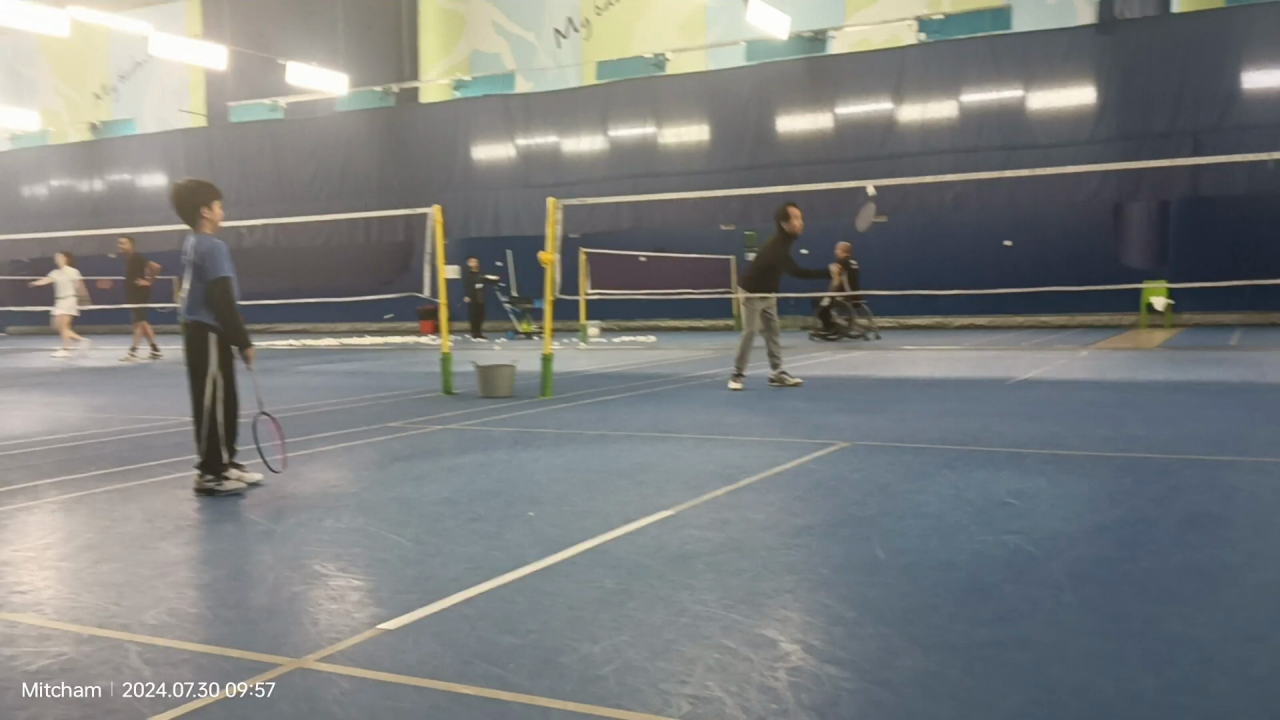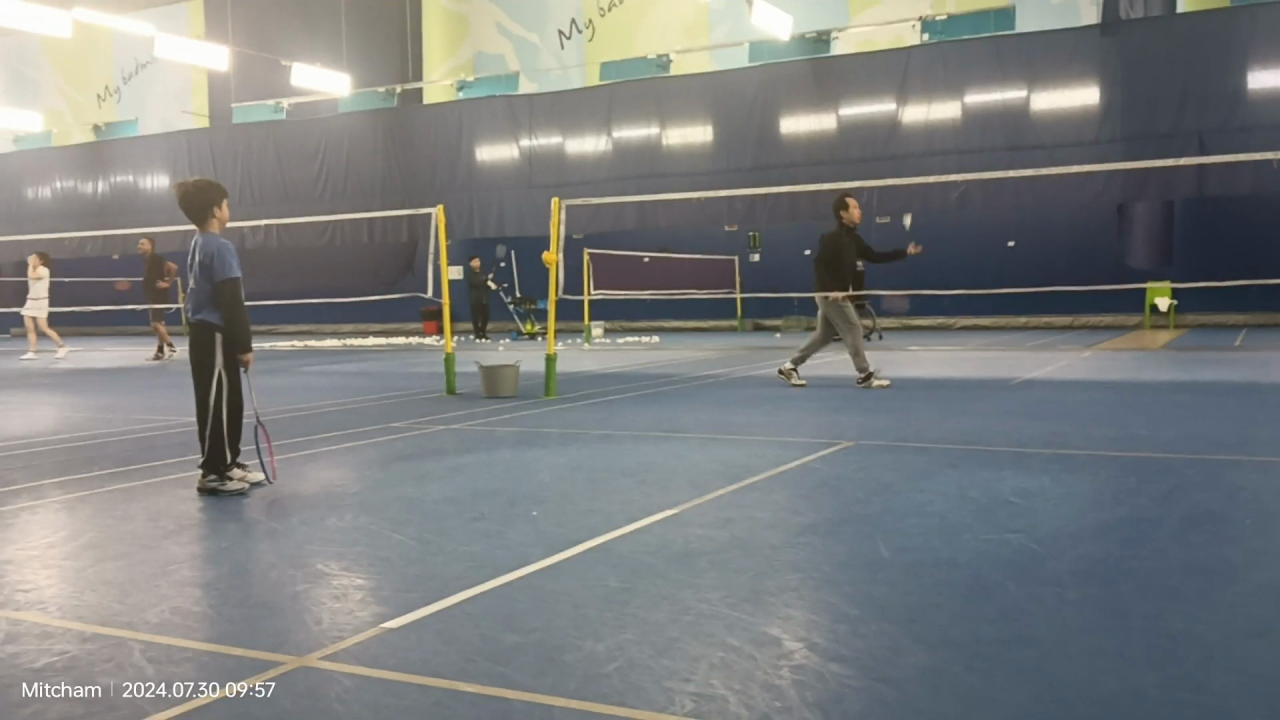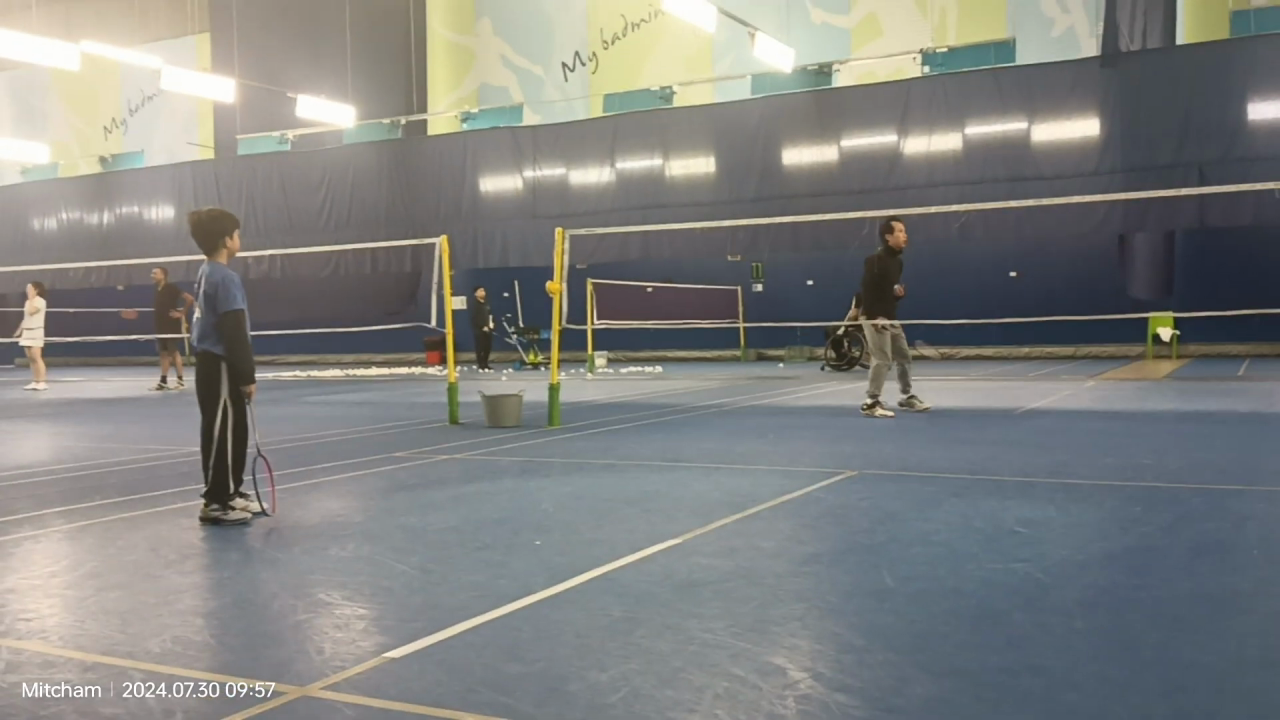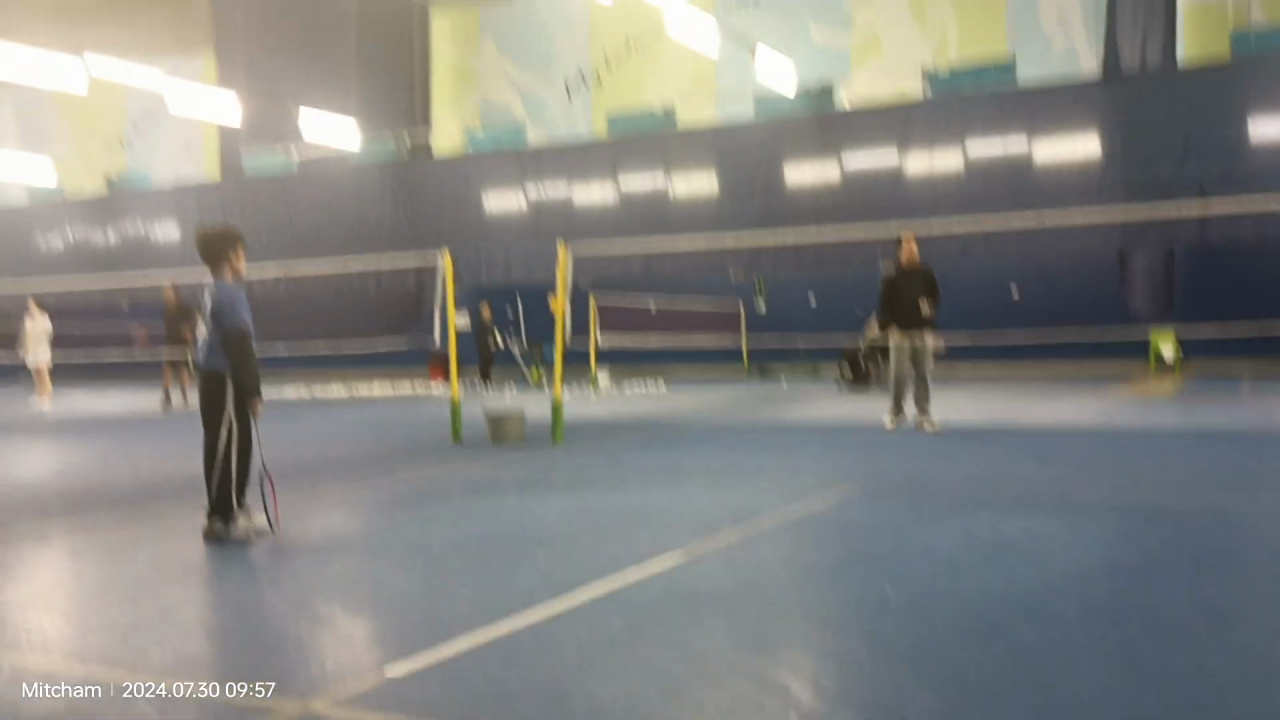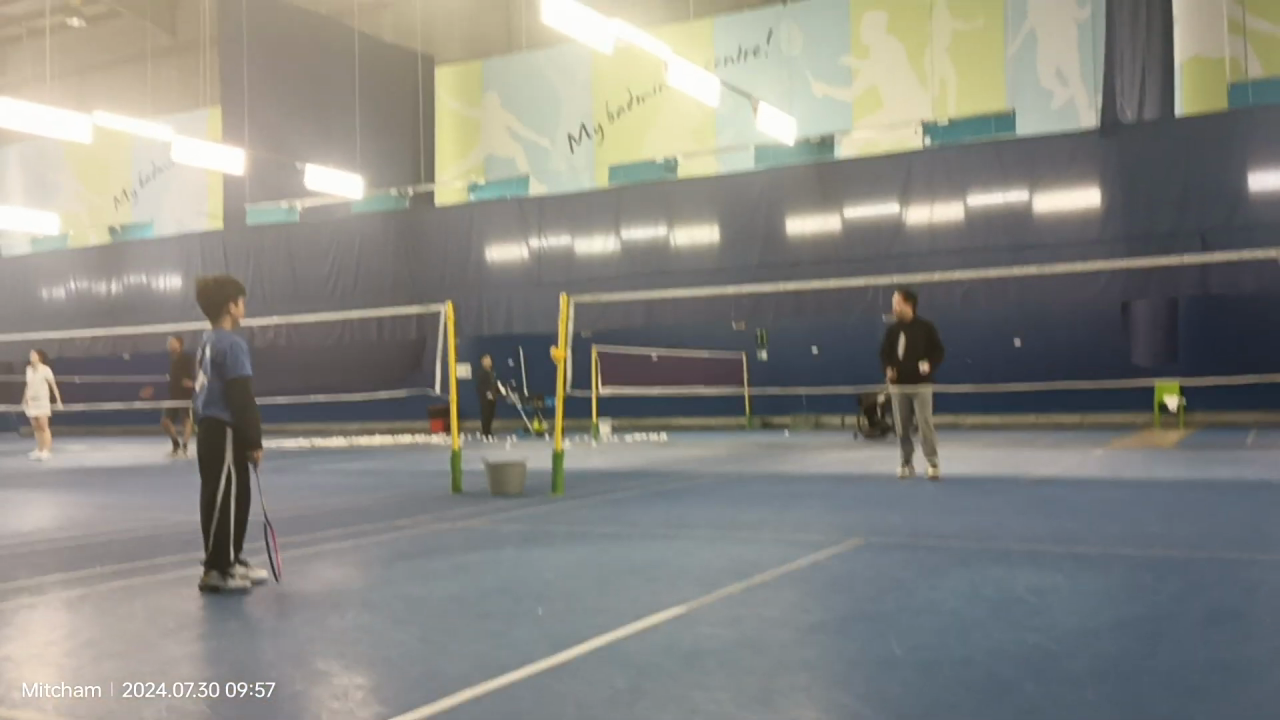
dt=0.4s
person 1, frame 1
left shoulder: (193, 245)
right shoulder: (213, 247)
right elbow: (224, 301)
left wrist: (237, 338)
right wrist: (243, 341)
left hip: (200, 332)
right hip: (209, 335)
left knee: (223, 401)
right knee: (213, 402)
left ankle: (224, 463)
right ankle: (210, 473)
person 1, frame 2
left shoulder: (199, 244)
right shoulder: (220, 247)
right elbow: (231, 301)
left wrist: (238, 341)
right wrist: (244, 344)
left hip: (204, 332)
right hip: (214, 335)
left knee: (227, 400)
right knee: (217, 402)
left ankle: (228, 463)
right ankle: (213, 472)
person 1, frame 3
left shoulder: (207, 273)
right shoulder: (225, 278)
right elbow: (234, 332)
left wrist: (243, 372)
right wrist: (247, 376)
left hip: (211, 362)
right hip: (220, 366)
left knee: (232, 430)
right knee: (222, 431)
left ankle: (230, 493)
right ankle: (216, 502)
person 1, frame 4
left shoulder: (212, 291)
right shoulder: (231, 294)
right elbow: (241, 348)
left wrist: (248, 388)
right wrist: (253, 392)
left hip: (214, 379)
right hip: (225, 382)
left knee: (235, 445)
right knee: (227, 448)
left ankle: (231, 509)
right ankle: (220, 516)
person 1, frame 5
left shoulder: (208, 340)
right shoulder: (232, 344)
right elbow: (242, 398)
right wrist: (254, 441)
left hip: (211, 429)
right hip: (224, 432)
left knee: (233, 497)
right knee: (224, 499)
left ankle: (229, 561)
right ankle: (216, 569)
person 2, frame 1
left shoulder: (786, 242)
right shoulder: (776, 247)
right elbow: (795, 271)
right wrist: (827, 272)
left hip: (768, 293)
right hip: (752, 292)
left knee: (772, 331)
right knee: (751, 332)
left ankle: (777, 372)
right ankle: (737, 375)
person 2, frame 2
left shoulder: (854, 238)
right shoulder: (831, 238)
left elbow: (874, 256)
right elbow: (820, 265)
left wrist: (905, 252)
right wrist: (831, 290)
left hip: (840, 294)
right hip: (830, 295)
left knee: (824, 335)
right knee: (854, 330)
left ankle: (791, 367)
right ankle: (864, 375)
person 2, frame 3
left shoulder: (898, 261)
right shoulder: (876, 260)
right elbow: (867, 289)
left wrist: (899, 292)
right wrist: (873, 316)
left hip: (891, 319)
right hip: (876, 319)
left knee: (904, 356)
right knee: (882, 359)
left ankle: (907, 396)
right ankle: (871, 402)
person 2, frame 4
left shoulder: (926, 275)
right shoulder: (892, 280)
left elbow: (935, 297)
right elbow: (884, 306)
left wrist: (929, 307)
right wrist: (889, 327)
left hip: (923, 333)
right hip: (900, 334)
left knee: (923, 375)
right knee: (899, 374)
left ankle: (923, 414)
right ankle: (896, 412)
person 2, frame 5
left shoulder: (926, 327)
right shoulder: (892, 330)
left elbow: (939, 352)
right elbow: (885, 353)
left wrist: (929, 364)
right wrist: (888, 369)
left hip: (921, 384)
right hip: (899, 385)
left knee: (925, 422)
right knee: (903, 426)
left ankle: (932, 462)
right ankle: (907, 462)
